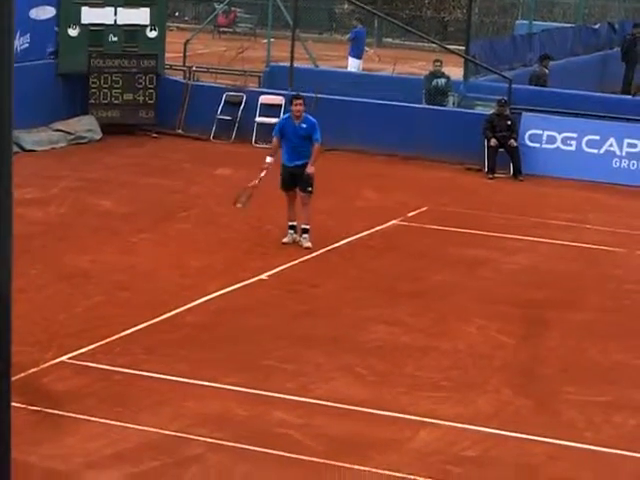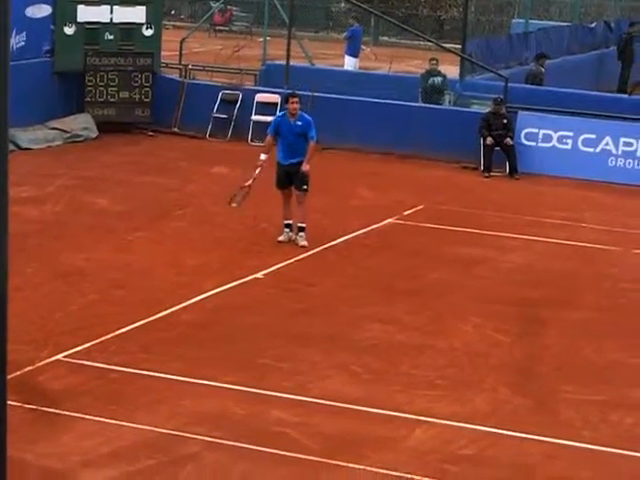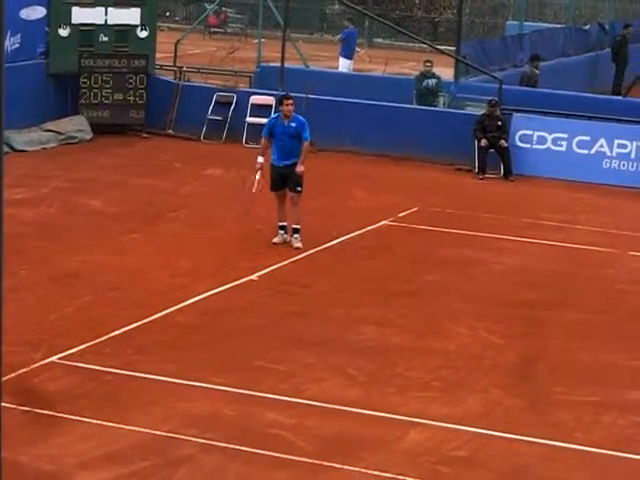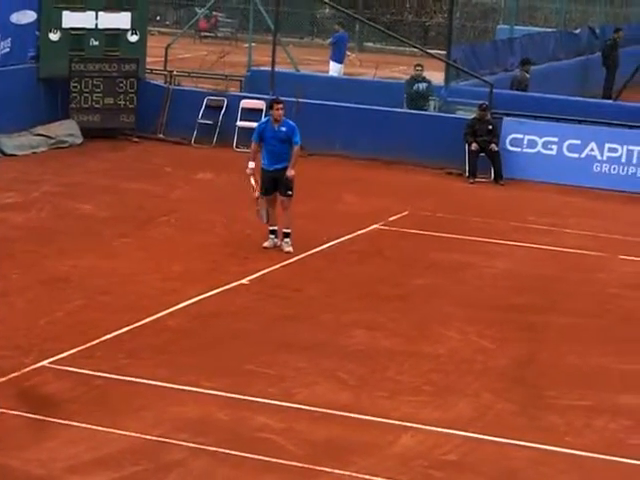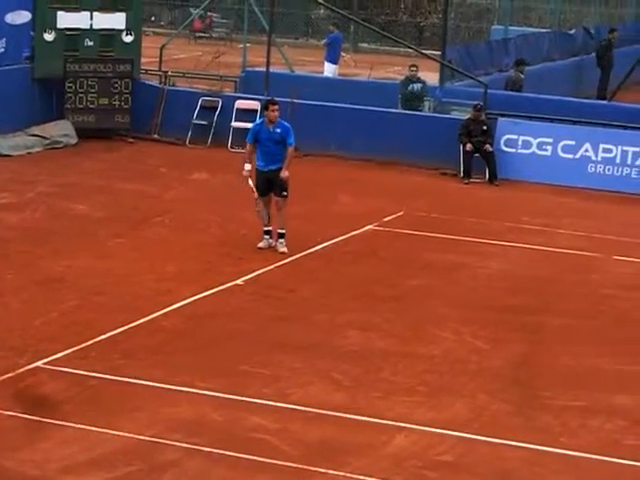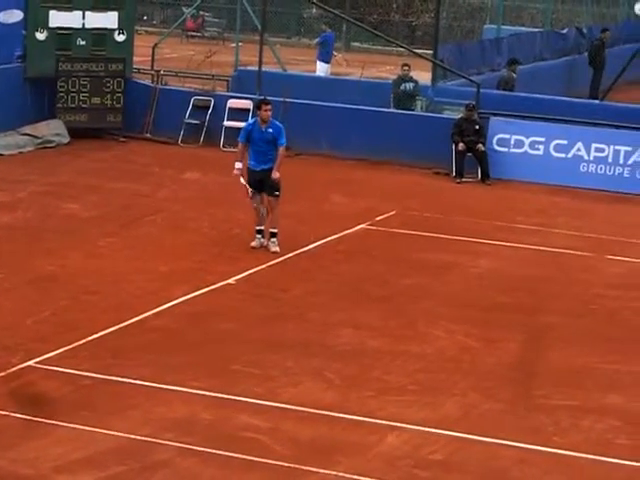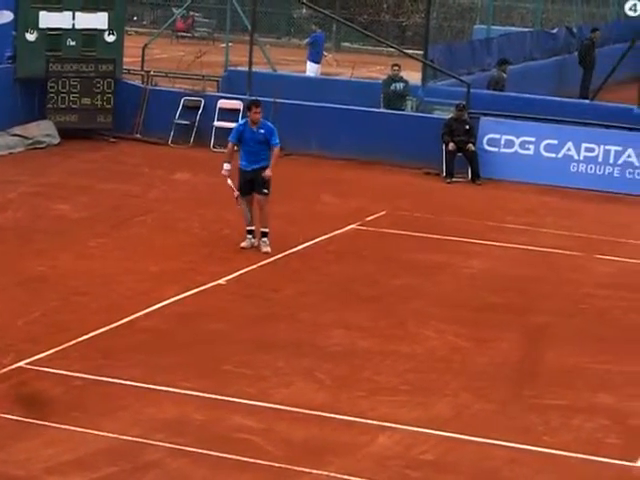
dt=0.2s
person 1, frame 1
left shoulder: (312, 123)
right shoulder: (284, 121)
left elbow: (317, 144)
right elbow: (276, 140)
left wrist: (311, 165)
right wrist: (269, 159)
left hip: (304, 166)
right hip: (287, 165)
left knee: (305, 200)
right knee: (290, 198)
left ankle: (305, 235)
right ankle: (292, 232)
person 1, frame 2
left shoulder: (307, 121)
right shoulder: (279, 119)
left elbow: (312, 142)
right elbow: (270, 138)
left wrist: (306, 163)
right wrist: (263, 156)
left hip: (300, 164)
right hip: (282, 163)
left knee: (301, 198)
right knee: (286, 197)
left ankle: (301, 233)
right ankle: (288, 230)
person 1, frame 3
left shoulder: (301, 122)
right shoulder: (272, 121)
left elbow: (306, 143)
right elbow: (265, 140)
left wrist: (301, 164)
right wrist: (260, 160)
left hip: (294, 166)
right hip: (276, 165)
left knee: (295, 199)
right knee: (280, 199)
left ankle: (295, 235)
right ankle: (282, 232)
person 1, frame 4
left shoulder: (291, 126)
right shoulder: (262, 126)
left elbow: (296, 147)
right elbow: (255, 145)
left wrist: (291, 168)
right wrist: (251, 164)
left hip: (284, 170)
right hip: (267, 169)
left knee: (285, 203)
right knee: (270, 203)
left ankle: (286, 239)
right ankle: (273, 237)
person 1, frame 5
left shoulder: (285, 128)
right shoulder: (257, 127)
left elbow: (290, 149)
right elbow: (250, 146)
left wrist: (285, 169)
right wrist: (247, 166)
left hip: (279, 170)
right hip: (261, 170)
left knee: (280, 204)
right knee: (264, 204)
left ankle: (281, 240)
right ankle: (267, 237)
person 1, frame 6
left shoulder: (278, 128)
right shoulder: (249, 126)
left elbow: (281, 149)
right elbow: (242, 146)
left wrist: (276, 170)
right wrist: (239, 165)
left hip: (270, 170)
right hip: (253, 169)
left knee: (272, 204)
right knee: (257, 204)
left ankle: (273, 239)
right ankle: (260, 236)
person 1, frame 7
left shoulder: (269, 128)
right shoulder: (240, 127)
left elbow: (276, 148)
right elbow: (231, 146)
left wrist: (270, 168)
right wrist: (227, 166)
left hip: (262, 169)
right hip: (245, 169)
left knee: (262, 202)
right knee: (247, 203)
left ankle: (264, 239)
right ankle: (250, 237)
